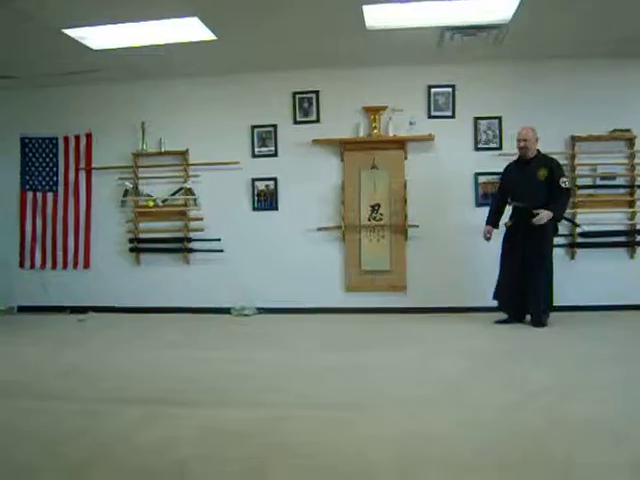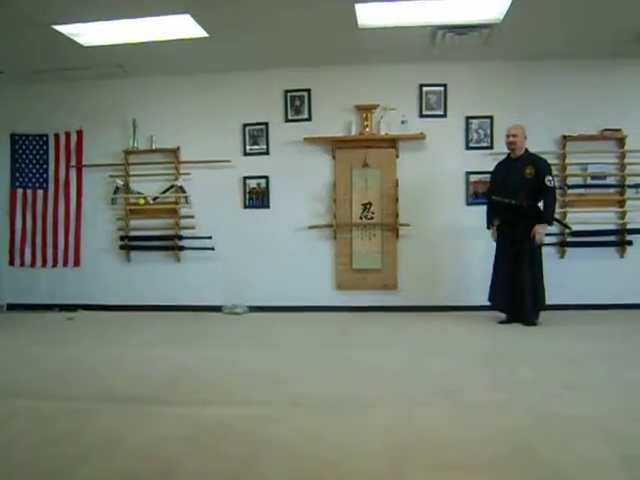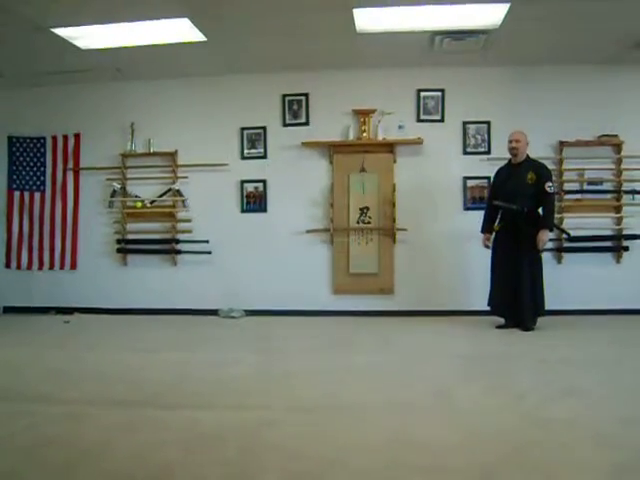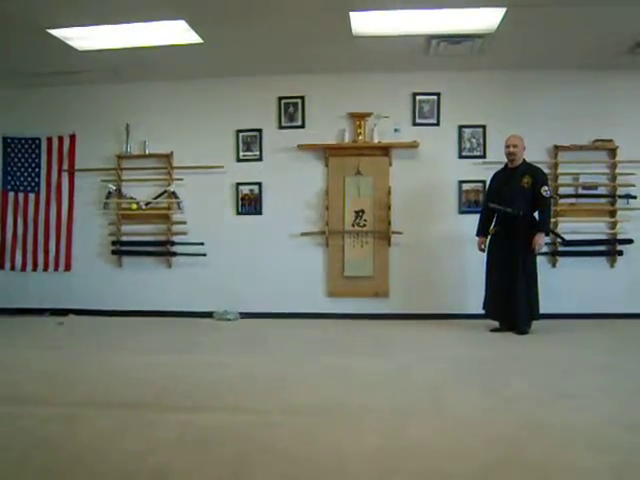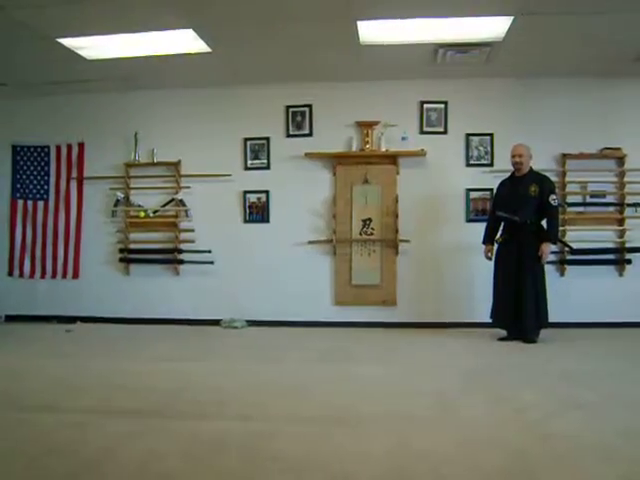
dt=1s
person 1, frame 1
left shoulder: (550, 165)
right shoulder: (511, 168)
left elbow: (564, 194)
right elbow: (499, 197)
left wrist: (551, 212)
right wrist: (491, 223)
left hip: (542, 225)
right hip: (516, 223)
left knee: (539, 268)
right knee: (511, 267)
left ankle: (540, 314)
right ankle: (515, 313)
person 1, frame 2
left shoulder: (538, 164)
right shoulder: (501, 167)
left elbow: (549, 195)
right elbow: (492, 197)
left wrist: (543, 223)
right wrist: (492, 224)
left hip: (529, 223)
right hip: (506, 224)
left knee: (528, 268)
right knee: (505, 268)
left ankle: (530, 313)
right ankle: (512, 312)
person 1, frame 3
left shoulder: (539, 170)
right shoulder: (501, 172)
left elbow: (548, 201)
right elbow: (492, 203)
left wrist: (545, 229)
right wrist: (487, 230)
left hip: (528, 229)
right hip: (505, 229)
left knee: (528, 273)
right knee: (504, 273)
left ankle: (529, 318)
right ankle: (510, 316)
person 1, frame 4
left shoulder: (535, 174)
right shoulder: (498, 176)
left elbow: (544, 205)
right elbow: (488, 207)
left wrist: (541, 232)
right wrist: (482, 233)
left hip: (524, 232)
right hip: (500, 232)
left knee: (523, 277)
right knee: (499, 277)
left ankle: (523, 322)
right ankle: (505, 320)
person 1, frame 5
left shoulder: (542, 182)
right shoulder: (504, 185)
left elbow: (552, 213)
right elbow: (494, 214)
left wrist: (549, 241)
right wrist: (489, 241)
left hip: (531, 239)
right hip: (508, 239)
left knee: (531, 285)
right knee: (506, 285)
left ankle: (531, 331)
right ankle: (513, 329)
